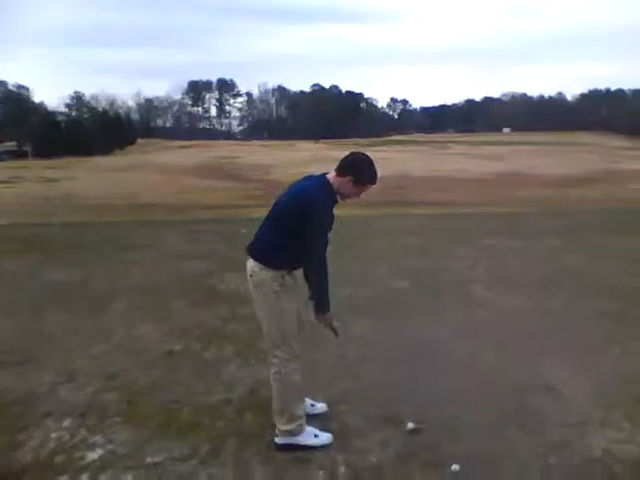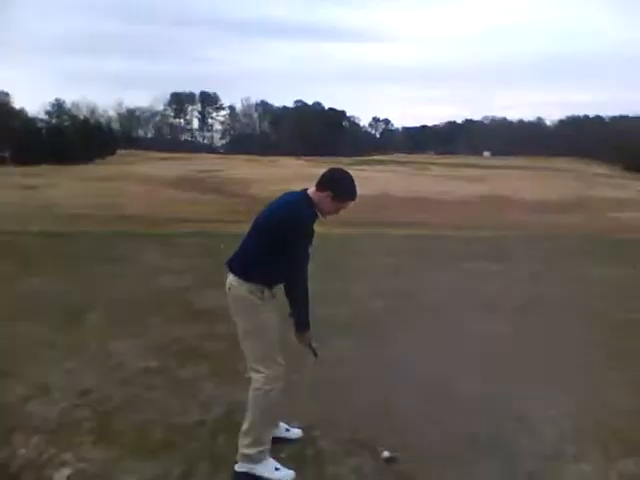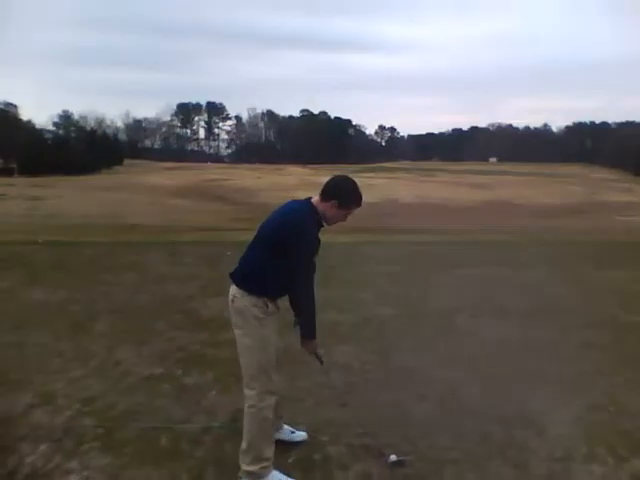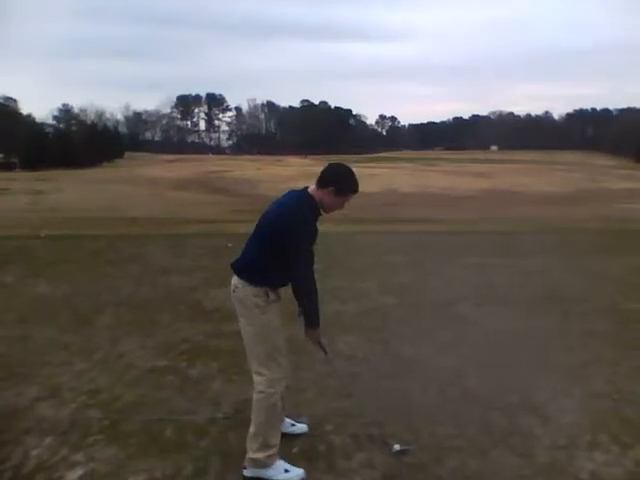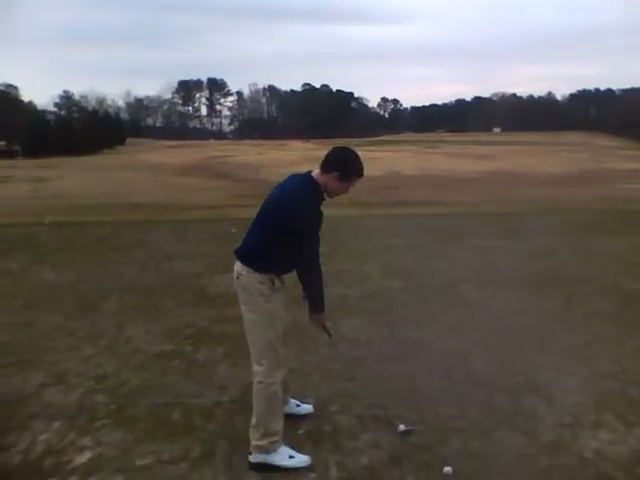
dt=0.3s
person 1, frame 1
left shoulder: (313, 186)
right shoulder: (316, 202)
right elbow: (315, 257)
left wrist: (313, 295)
right wrist: (322, 306)
left hip: (279, 267)
right hip: (270, 273)
left knee: (295, 336)
right knee: (286, 352)
left ankle: (292, 400)
right ankle: (290, 430)
person 1, frame 2
left shoulder: (295, 203)
right shoulder: (298, 217)
left elbow: (290, 268)
right elbow: (297, 273)
left wrist: (296, 312)
right wrist: (302, 324)
left hip: (253, 283)
right hip: (250, 289)
left knee: (267, 362)
right knee: (268, 370)
left ankle: (267, 423)
person 1, frame 3
left shoulder: (298, 211)
right shoulder: (302, 227)
right elbow: (302, 284)
left wrist: (299, 316)
right wrist: (308, 333)
left hip: (256, 295)
right hip: (253, 302)
left knee: (266, 375)
right knee: (260, 387)
left ankle: (273, 427)
person 1, frame 4
left shoulder: (296, 202)
right shoulder: (299, 217)
left elbow: (295, 267)
right elbow: (302, 273)
left wrist: (305, 309)
right wrist: (312, 322)
left hip: (257, 285)
right hip: (255, 291)
left knee: (271, 363)
right knee: (271, 373)
left ankle: (273, 419)
person 1, frame 5
left shoulder: (299, 185)
right shoulder: (304, 202)
right elbow: (308, 258)
left wrist: (309, 294)
right wrist: (316, 306)
left hip: (261, 271)
right hip: (259, 278)
left knee: (276, 345)
right knee: (269, 361)
left ankle: (279, 401)
right ankle: (264, 448)
